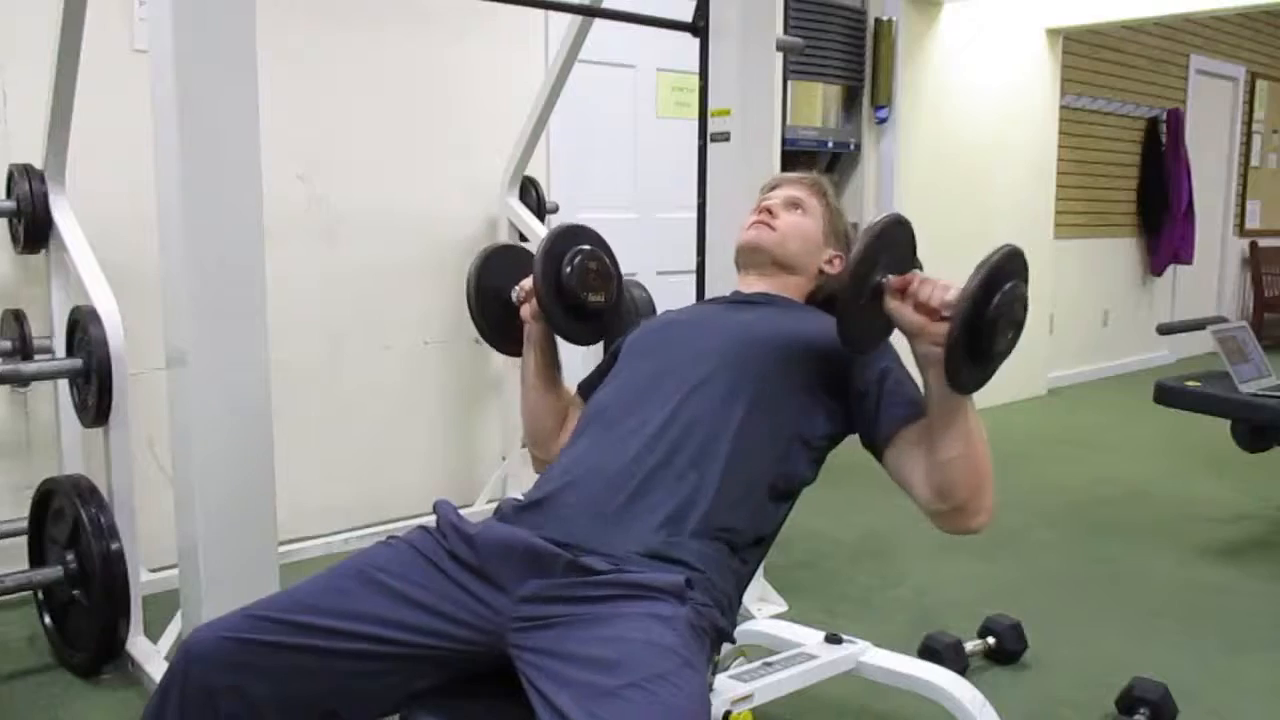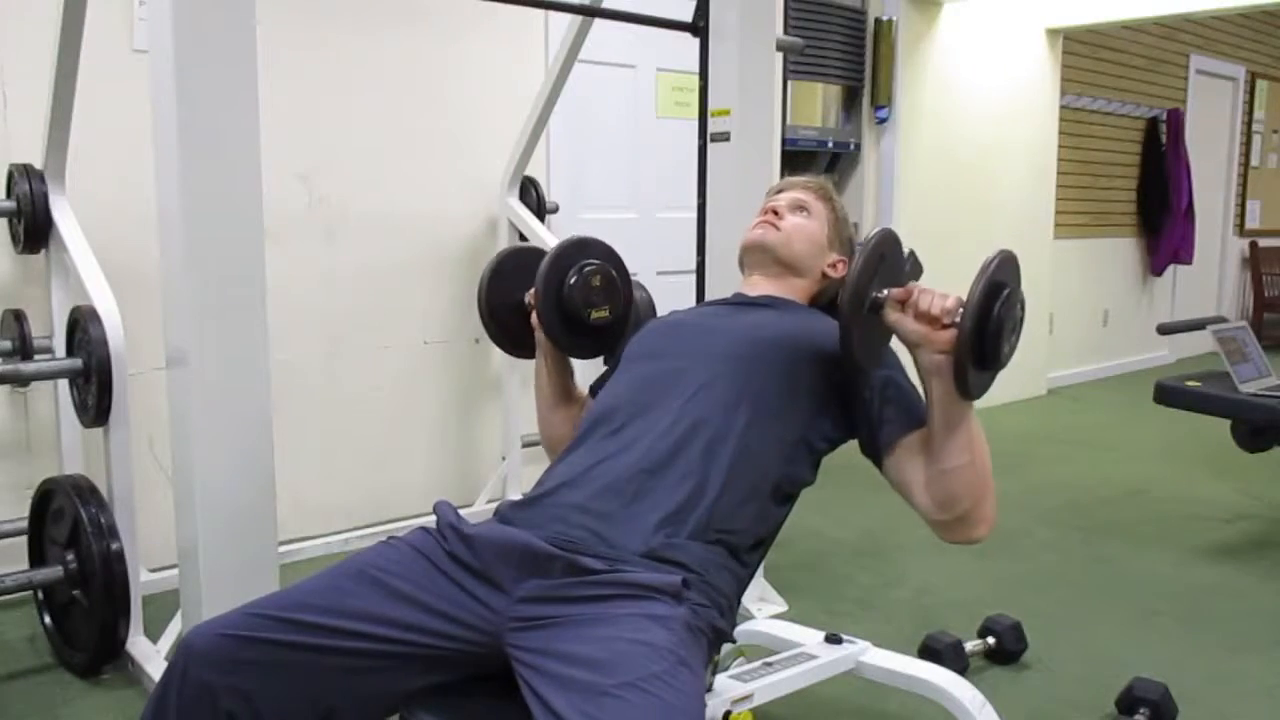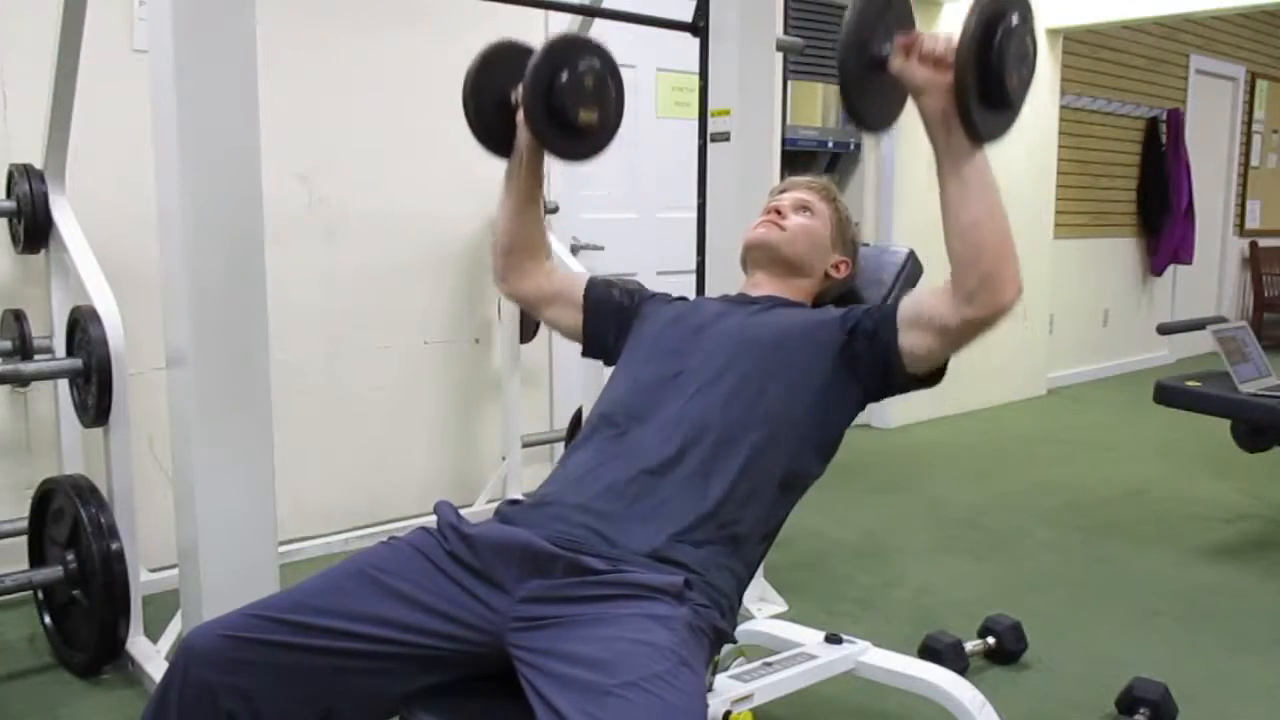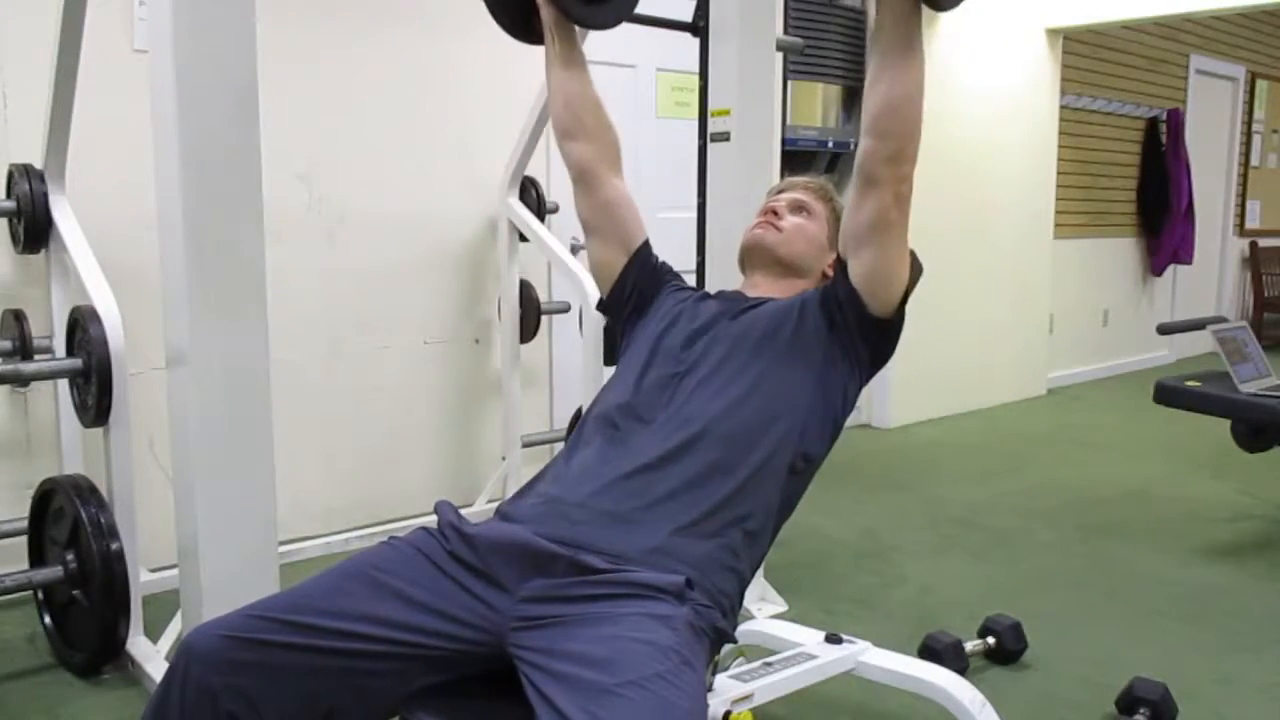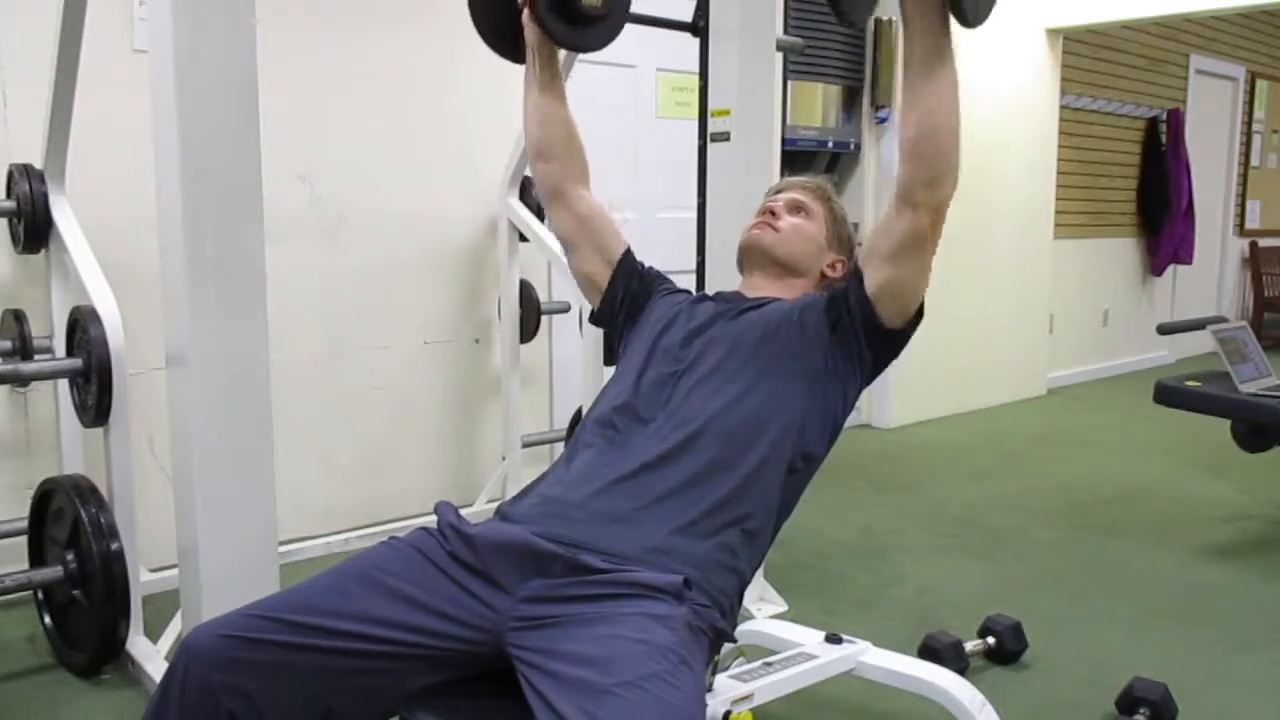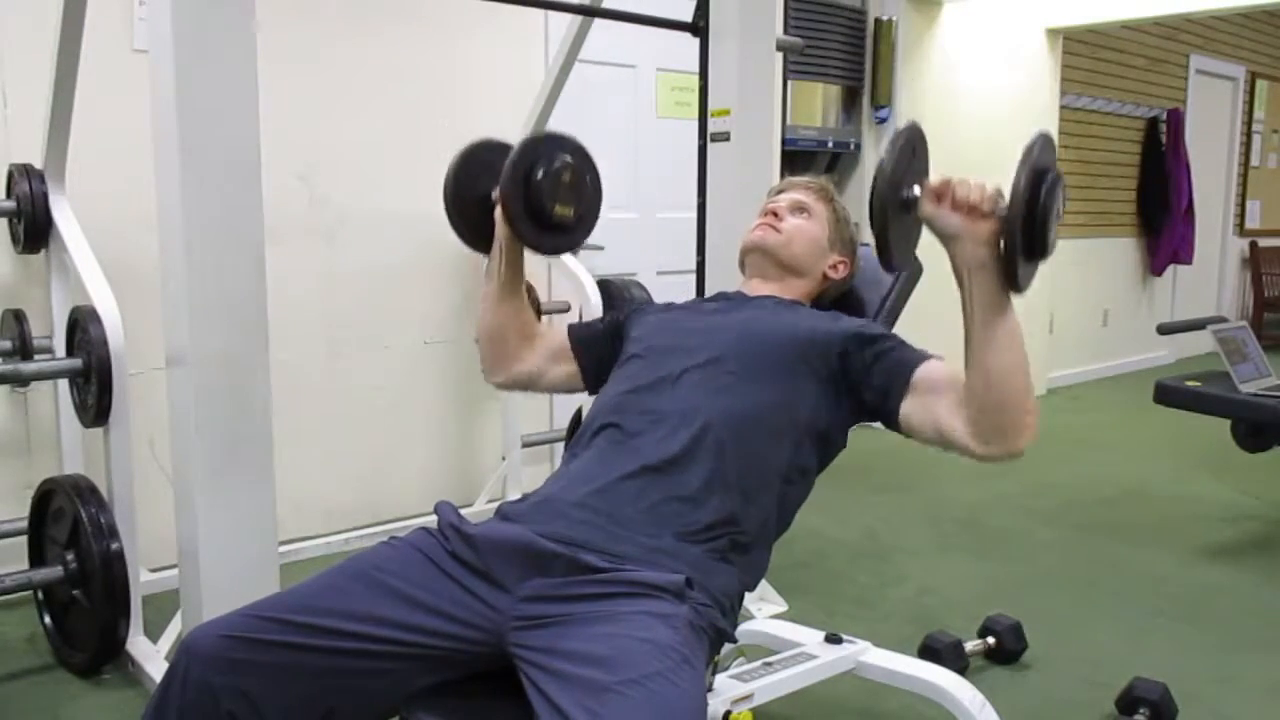
dt=0.5s
person 1, frame 1
left shoulder: (838, 347)
right shoulder: (656, 327)
left elbow: (959, 507)
left wrist: (941, 359)
right wrist: (539, 337)
left hip: (647, 594)
right hip: (495, 551)
person 1, frame 2
left shoulder: (840, 348)
right shoulder: (662, 327)
left elbow: (961, 516)
left wrist: (943, 370)
right wrist: (552, 345)
left hip: (645, 593)
right hip: (496, 550)
person 1, frame 3
left shoulder: (836, 342)
right shoulder: (656, 317)
left elbow: (983, 293)
right elbow: (520, 273)
left wrist: (943, 117)
right wrist: (529, 144)
left hip: (643, 596)
right hip: (496, 550)
person 1, frame 4
left shoulder: (832, 334)
right shoulder: (662, 305)
left elbow: (886, 173)
right elbow: (591, 163)
left hip: (642, 597)
right hip: (497, 550)
person 1, frame 5
left shoulder: (831, 332)
right shoulder: (661, 307)
left elbow: (922, 200)
right elbow: (565, 191)
left hip: (643, 597)
right hip: (498, 549)
person 1, frame 6
left shoulder: (839, 343)
right shoulder: (657, 320)
left elbow: (996, 429)
right elbow: (508, 359)
left wrist: (976, 261)
right wrist: (509, 234)
left hip: (649, 595)
right hip: (507, 550)
